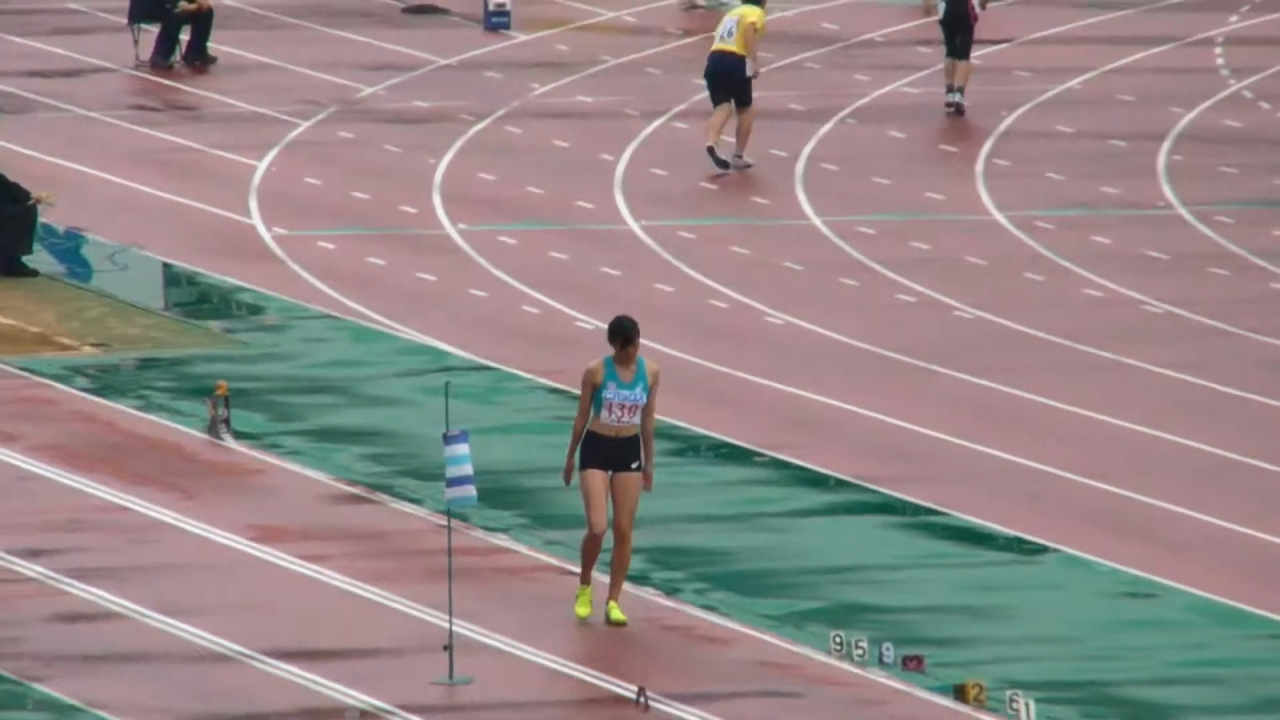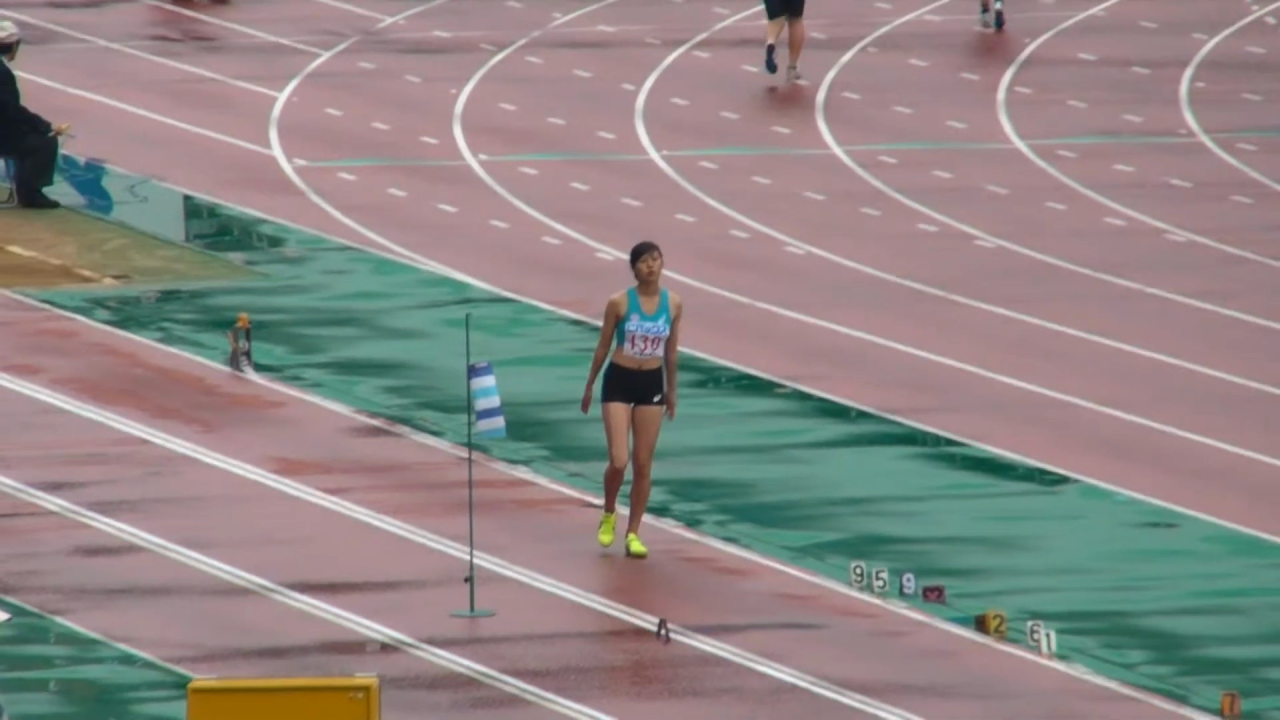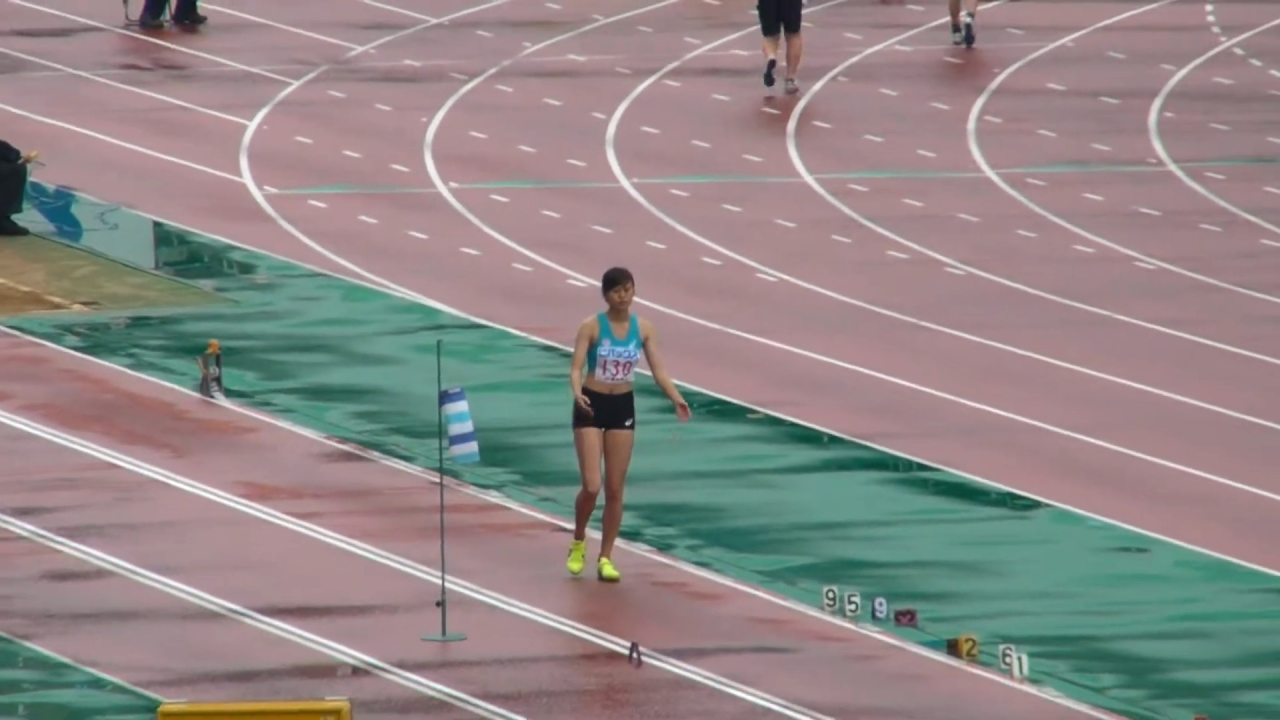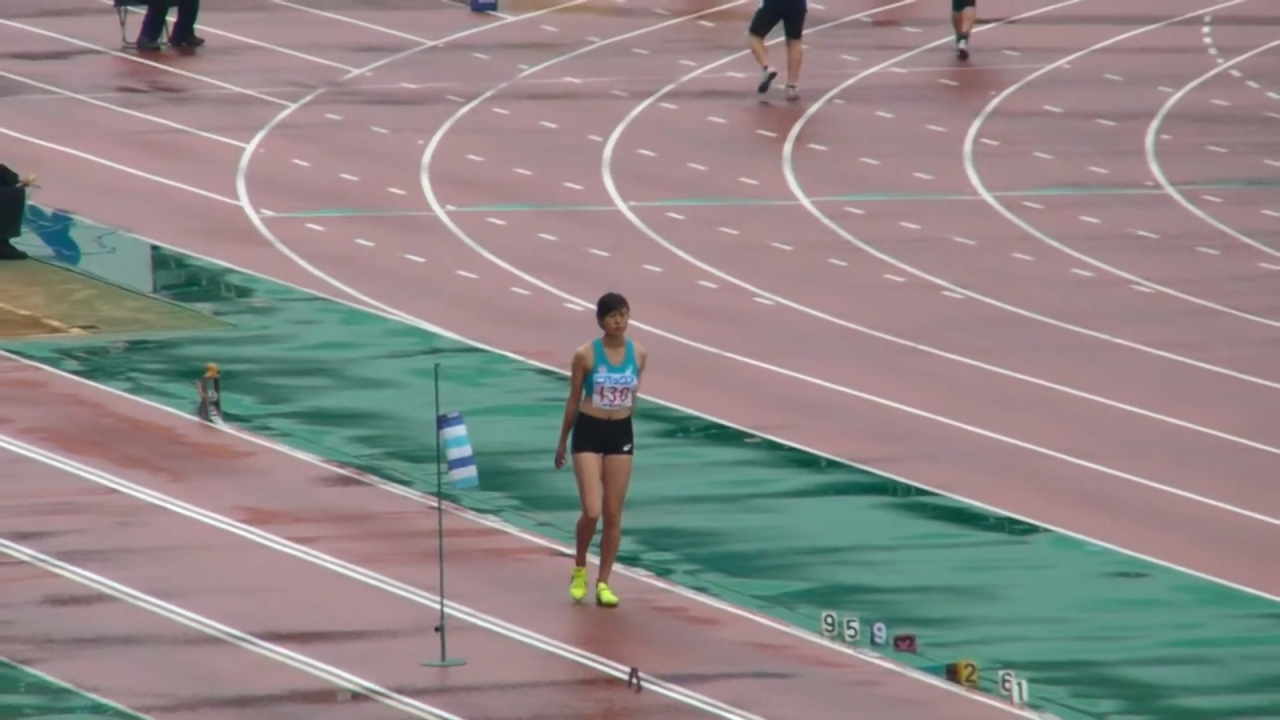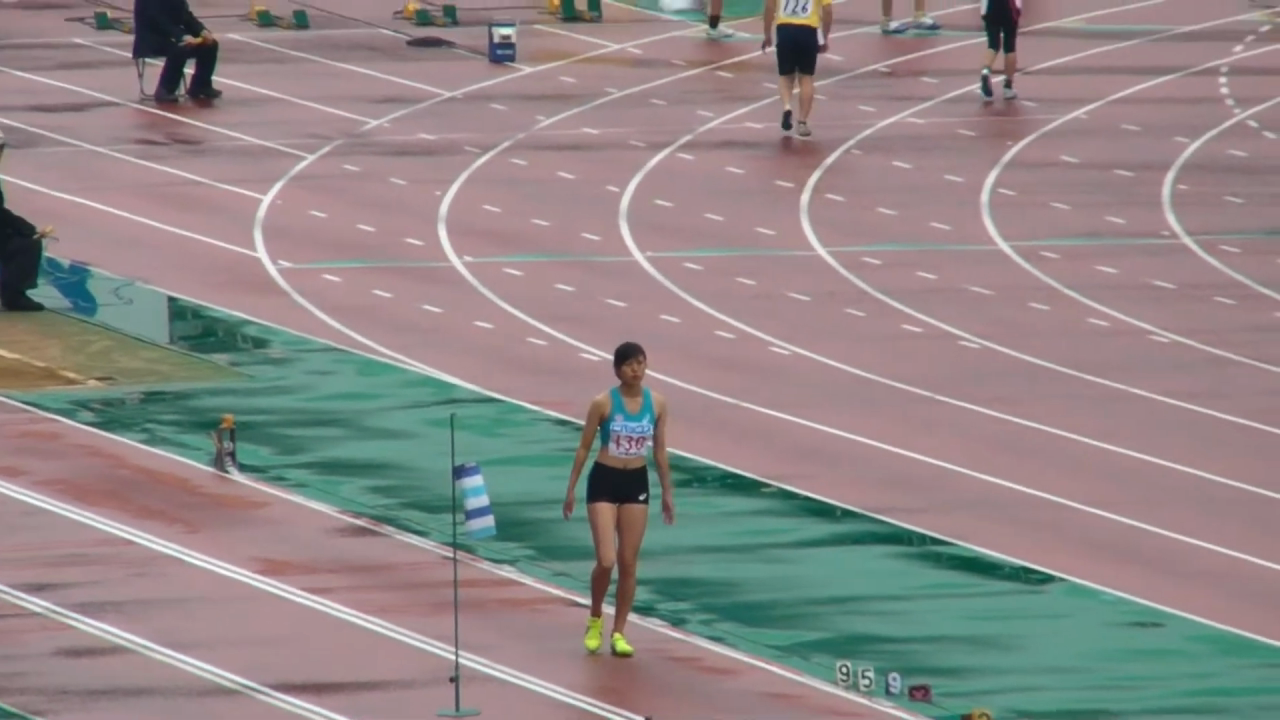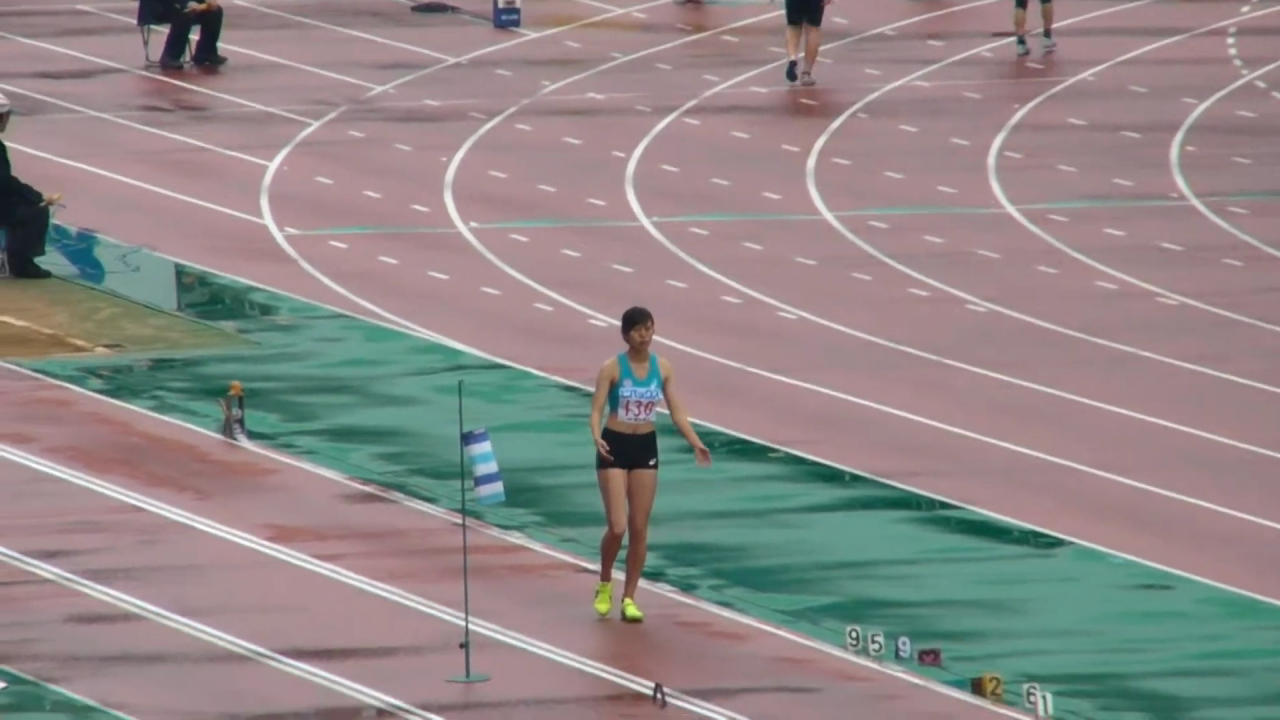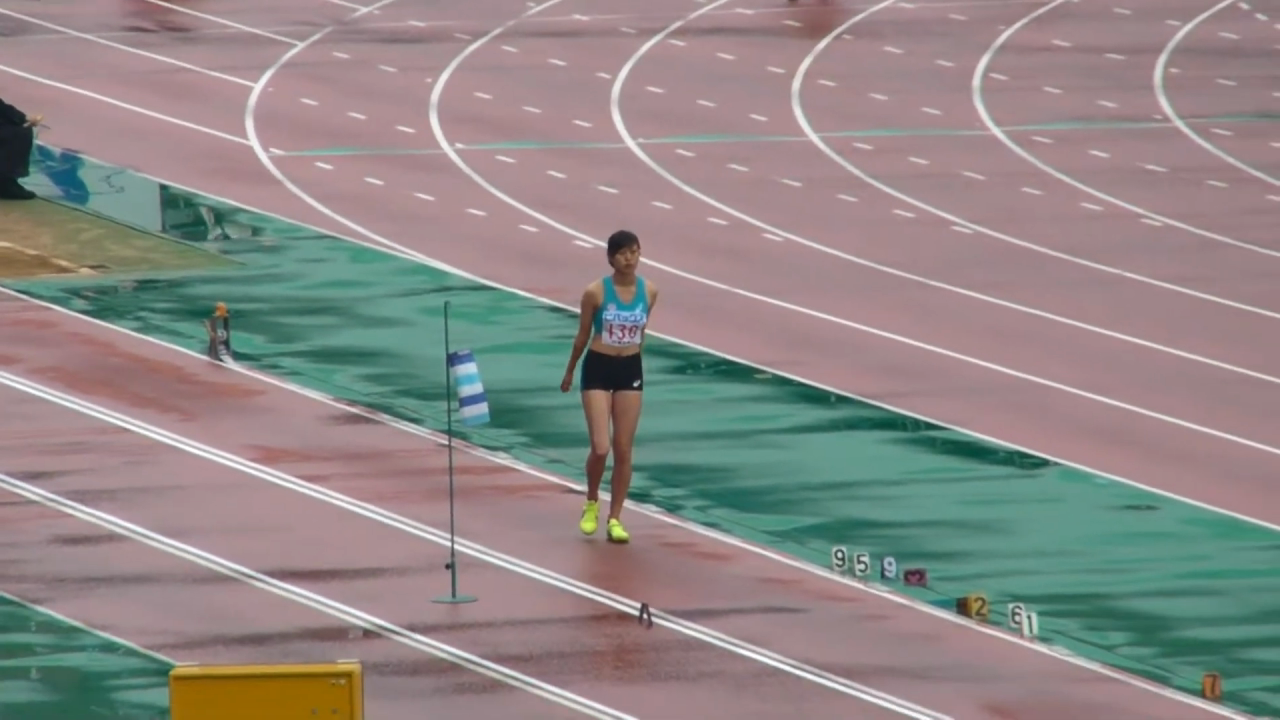
dt=0.7s
person 1, frame 1
left shoulder: (651, 372)
right shoulder: (595, 371)
left elbow: (647, 419)
right elbow: (582, 415)
left wrist: (649, 462)
right wrist: (570, 457)
left hip: (629, 451)
right hip: (596, 448)
left knee: (624, 531)
right knee: (596, 528)
left ankle: (613, 601)
right ankle: (585, 586)
person 1, frame 2
left shoulder: (673, 303)
right shoulder: (619, 302)
left elbow: (670, 350)
right elbow: (603, 346)
left wrist: (671, 391)
right wrist: (588, 386)
left hip: (651, 383)
right hip: (619, 380)
left knee: (643, 464)
right knee: (618, 462)
left ankle: (633, 533)
right ankle: (608, 515)
person 1, frame 3
left shoulder: (644, 328)
right shoulder: (591, 326)
left elbow: (658, 369)
right elbow: (576, 367)
left wrist: (677, 399)
right wrist: (577, 394)
left hip: (623, 407)
right hip: (592, 406)
left knee: (615, 488)
right knee: (591, 486)
left ankle: (605, 557)
right ankle: (578, 543)
person 1, frame 4
left shoulder: (639, 353)
right shoulder: (585, 354)
right elbow: (574, 400)
right wrist: (562, 442)
left hip: (621, 432)
right hip: (588, 431)
left knee: (613, 514)
right knee: (592, 511)
left ankle: (603, 582)
right ankle: (579, 569)
person 1, frame 5
left shoulder: (657, 403)
right shoulder: (603, 402)
left elbow: (660, 451)
right elbow: (584, 447)
left wrist: (667, 493)
right wrist: (571, 489)
left hip: (637, 482)
right hip: (604, 480)
left knee: (629, 562)
right knee: (606, 560)
left ankle: (619, 632)
right ankle: (595, 620)
person 1, frame 6
left shoulder: (662, 368)
right shoulder: (611, 368)
left elbow: (676, 411)
right elbow: (596, 409)
left wrist: (696, 443)
right wrist: (596, 437)
left hip: (646, 446)
right hip: (615, 446)
left knee: (640, 528)
right knee: (617, 527)
left ankle: (629, 598)
right ankle: (604, 585)
person 1, frame 7
left shoulder: (649, 291)
right shoulder: (595, 292)
right elbow: (582, 335)
right wrist: (568, 373)
left hip: (630, 370)
right hip: (597, 368)
left knee: (624, 449)
right knee: (600, 447)
left ankle: (615, 518)
right ankle: (591, 503)
